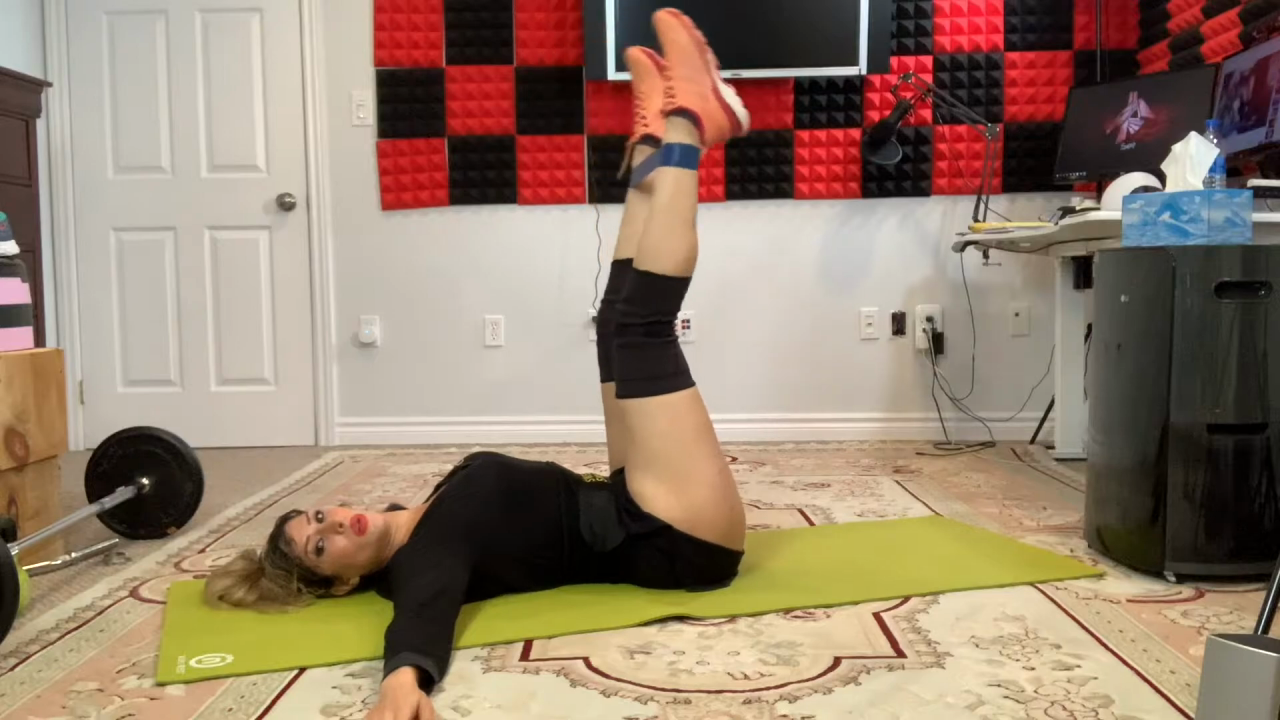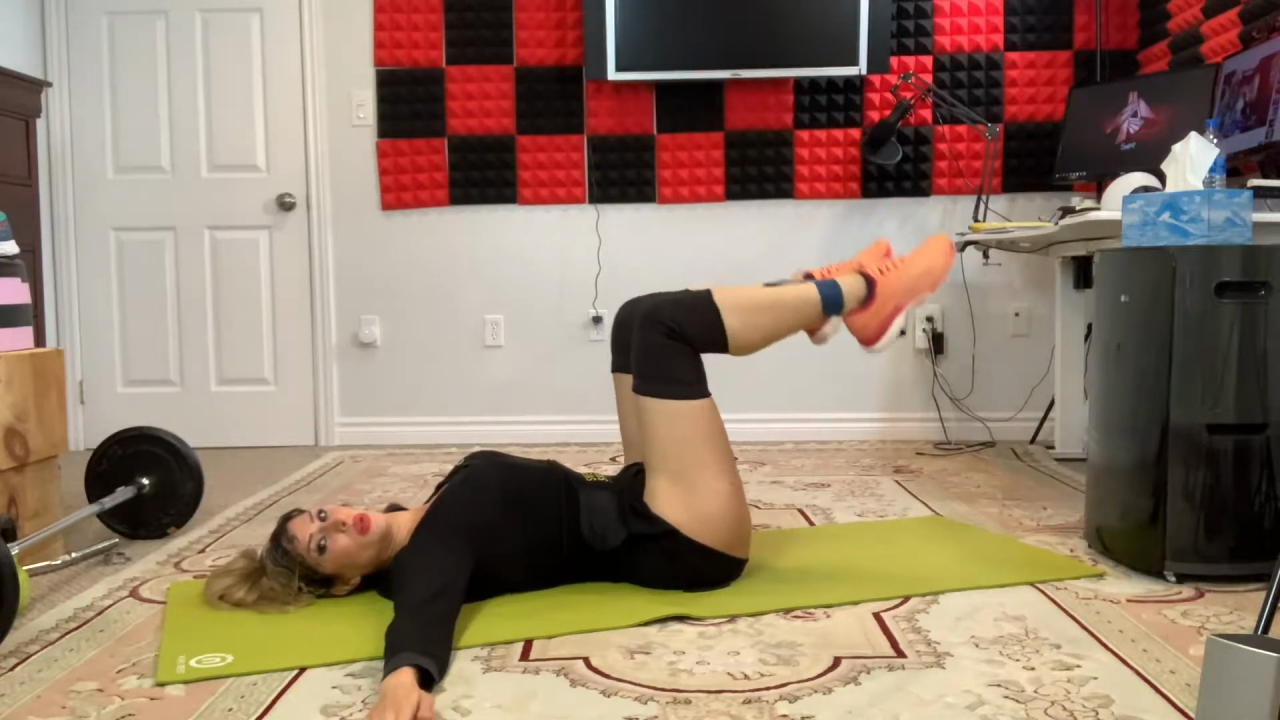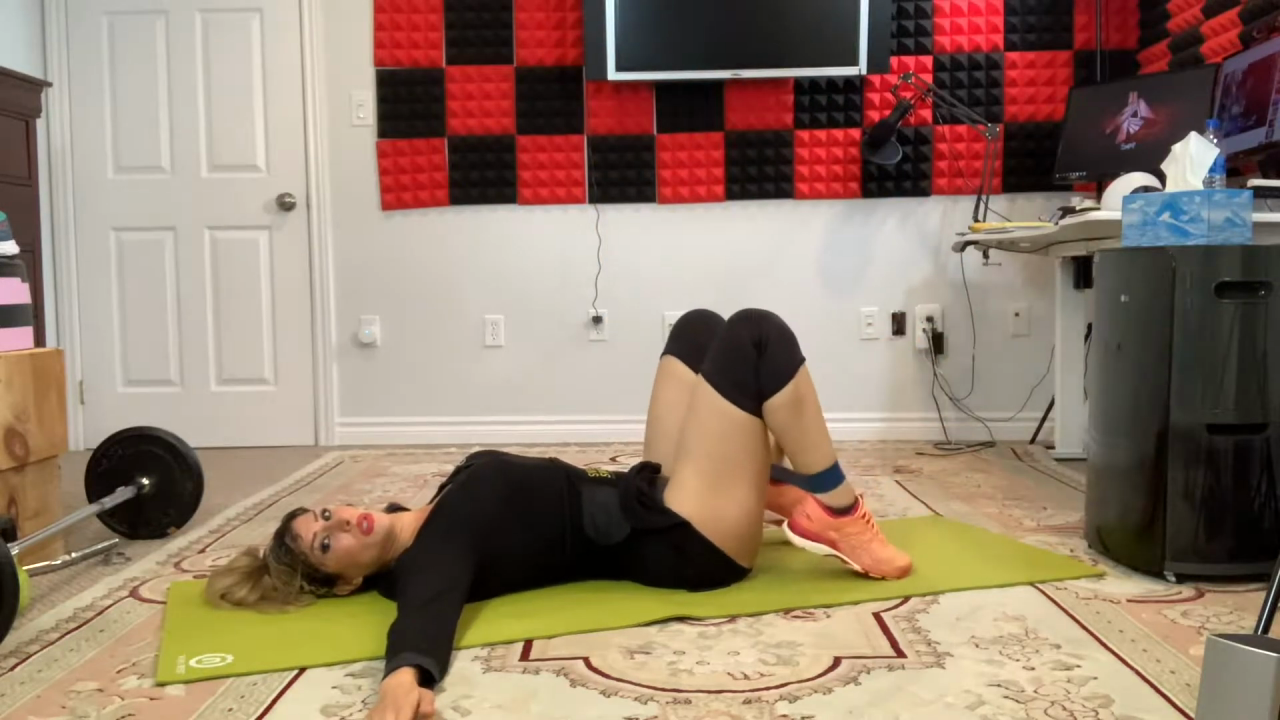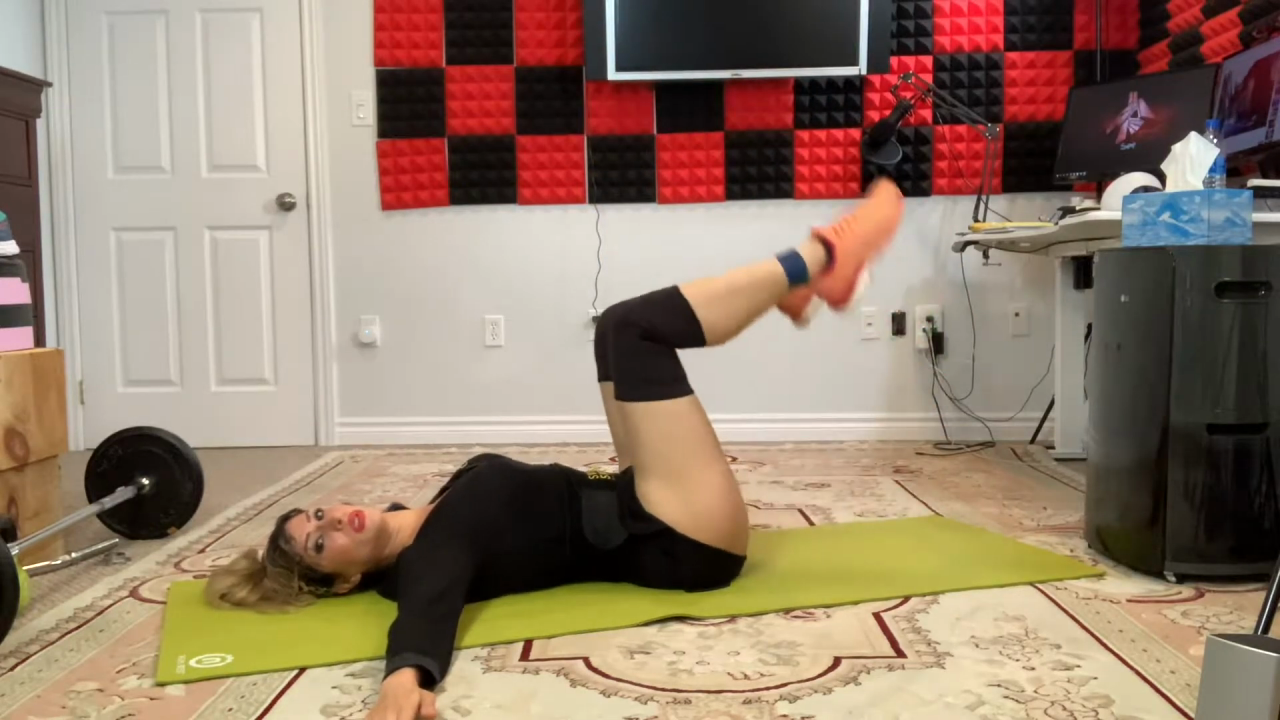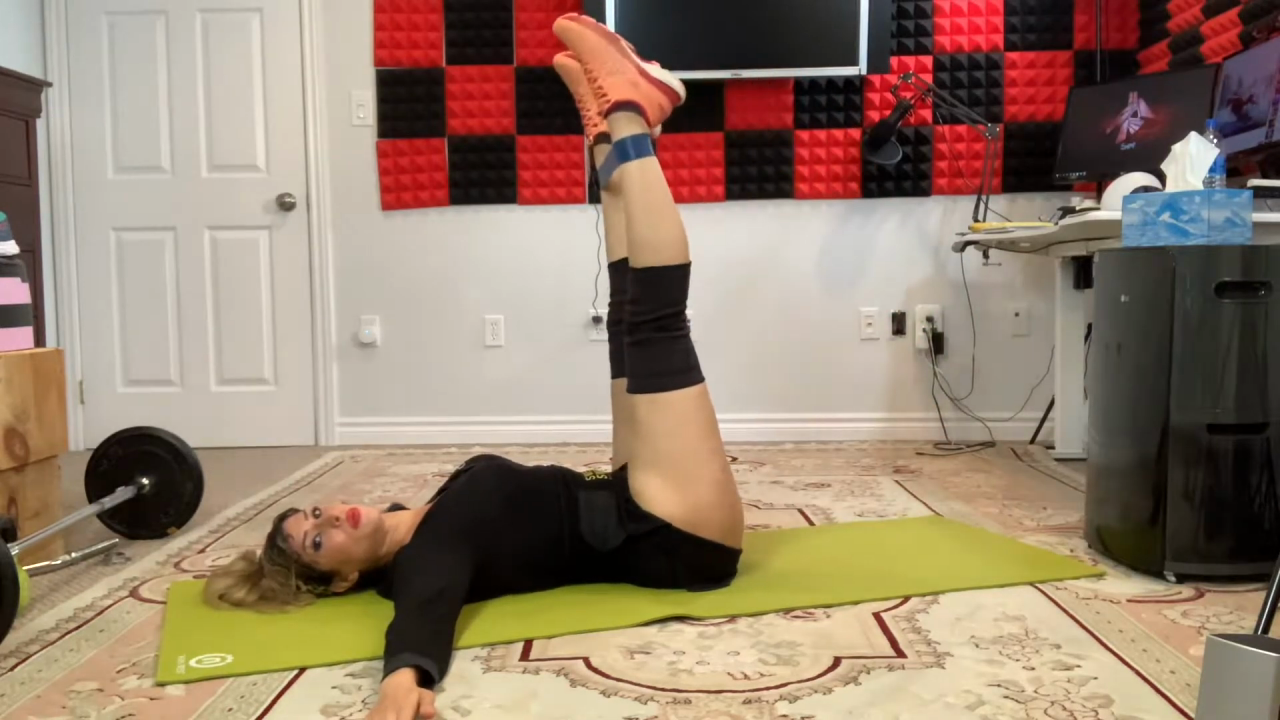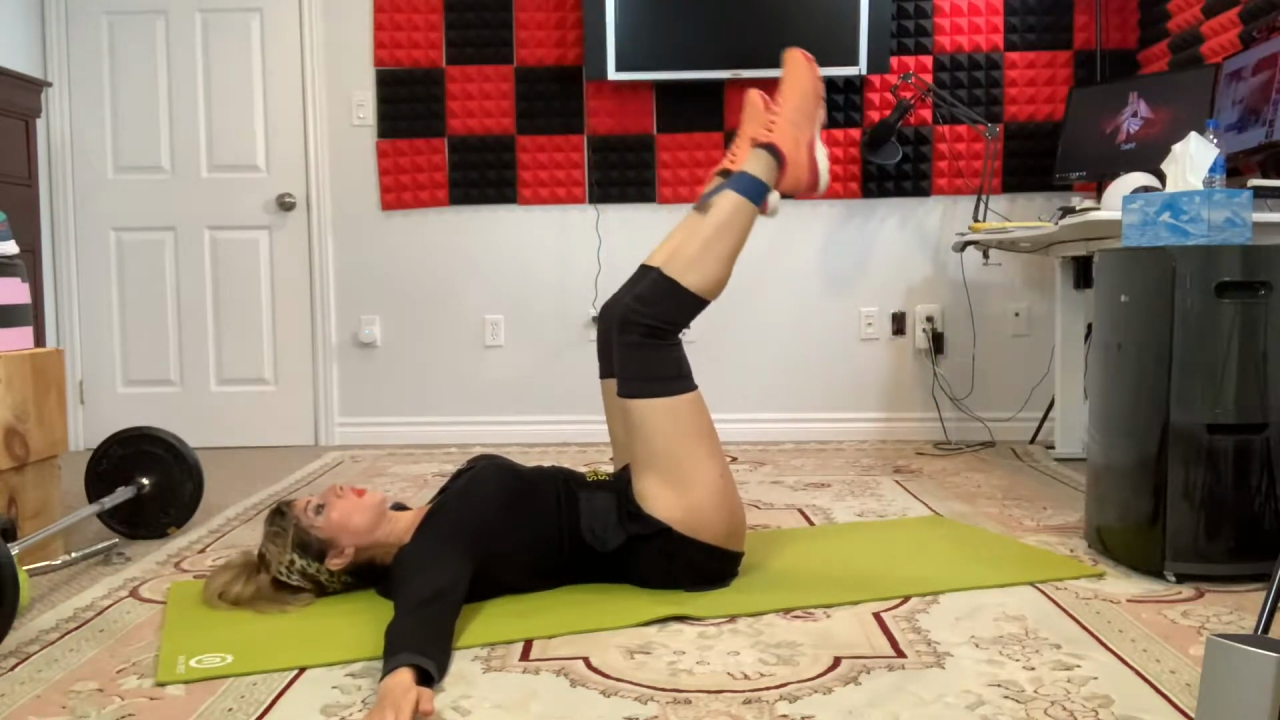
dt=0.7s
person 1, frame 1
left shoulder: (420, 522)
right shoulder: (418, 564)
right elbow: (424, 615)
left hip: (630, 515)
right hip: (680, 546)
left knee: (625, 319)
right knee: (640, 323)
right ankle: (683, 124)
person 1, frame 2
left shoulder: (418, 522)
right shoulder: (416, 564)
right elbow: (424, 616)
left hip: (634, 511)
right hip: (680, 543)
left knee: (643, 322)
right knee: (658, 324)
left ankle: (831, 294)
right ankle: (859, 294)
person 1, frame 3
left shoulder: (423, 520)
right shoulder: (420, 565)
right elbow: (426, 614)
left hip: (642, 496)
right hip: (685, 543)
left knee: (703, 329)
right knee: (756, 336)
left ankle: (784, 487)
right ankle: (839, 515)
person 1, frame 4
left shoulder: (429, 521)
right shoulder: (430, 564)
right elbow: (424, 619)
left hip: (626, 513)
right hip: (687, 548)
left knee: (624, 329)
right knee: (629, 328)
left ankle: (800, 274)
right ankle: (819, 254)
person 1, frame 5
left shoulder: (420, 526)
right shoulder: (418, 564)
right elbow: (425, 610)
left hip: (629, 510)
right hip: (679, 541)
right knee: (652, 319)
left ankle: (612, 133)
right ankle: (624, 121)
person 1, frame 6
left shoulder: (415, 528)
right shoulder: (419, 559)
right elbow: (425, 610)
left hip: (642, 528)
right hip: (681, 543)
left knee: (631, 322)
right knee: (631, 321)
left ankle: (748, 175)
right ankle: (770, 164)
